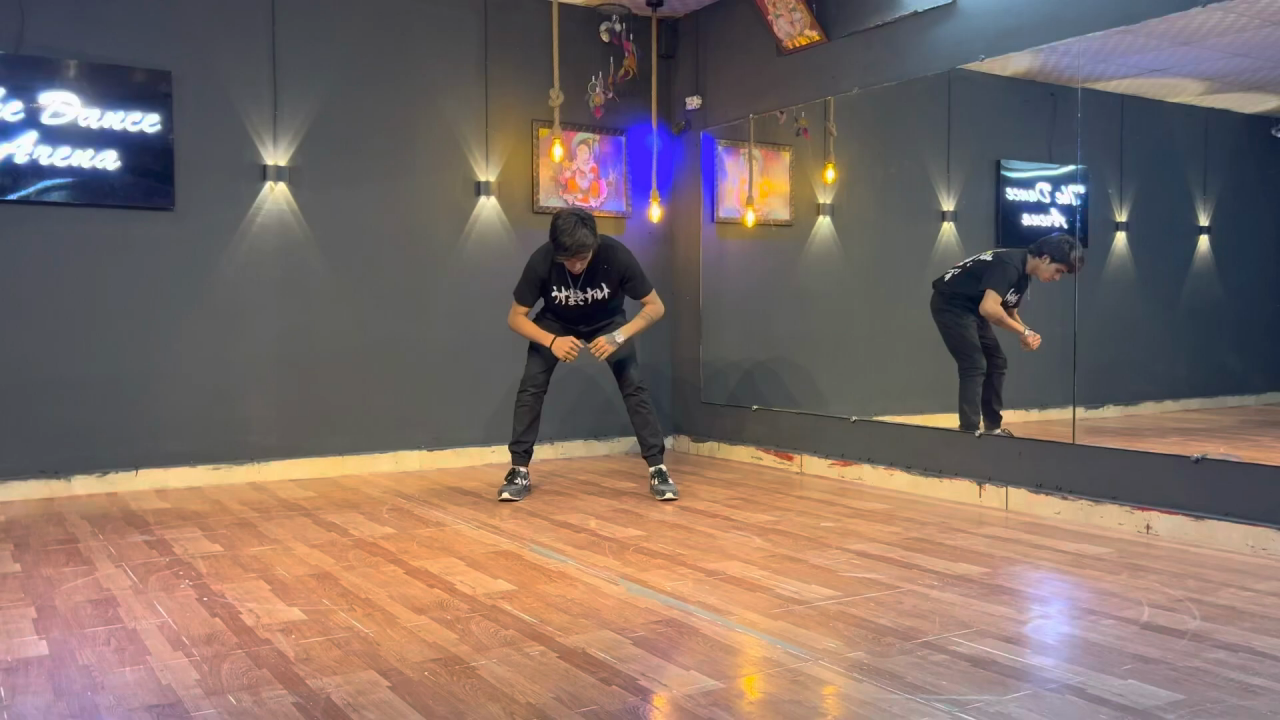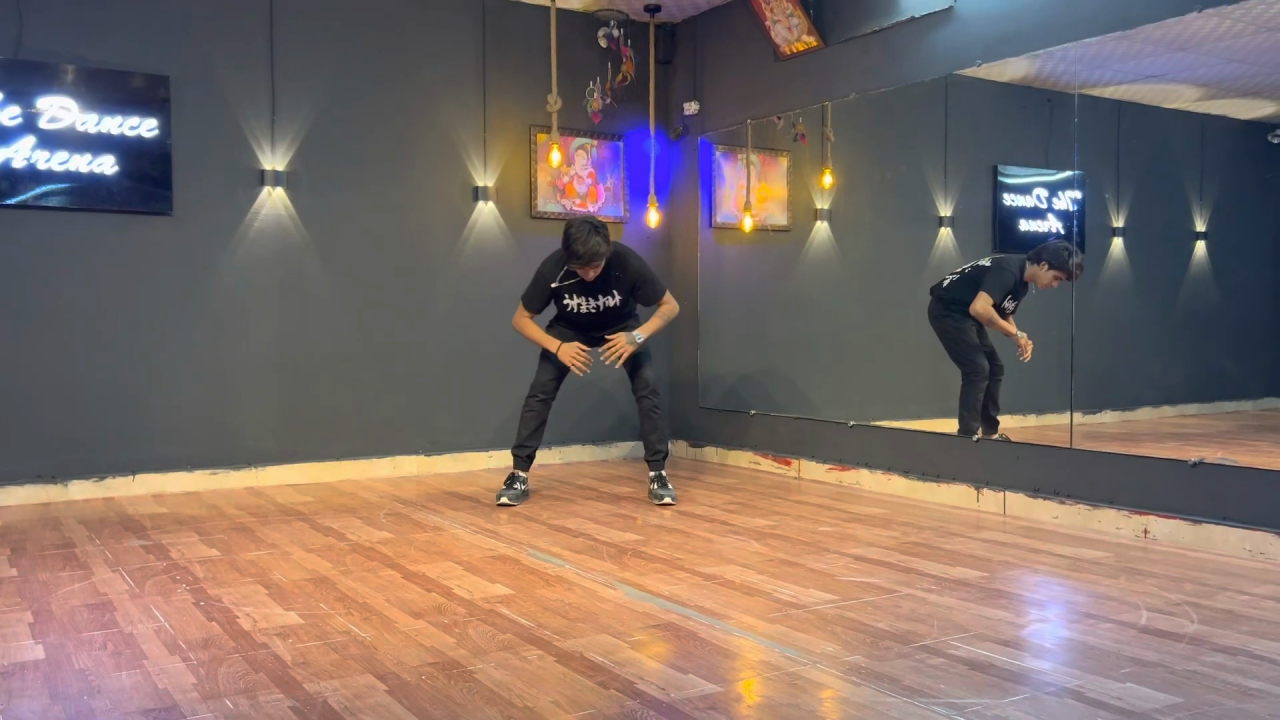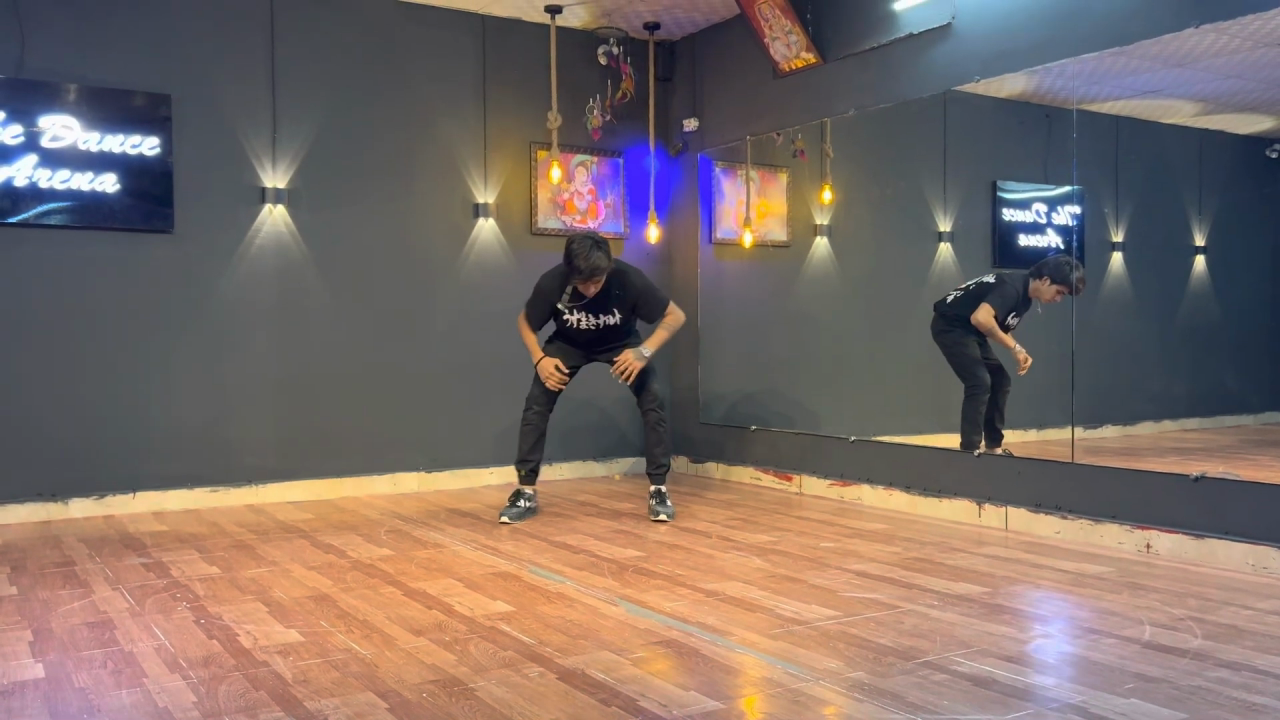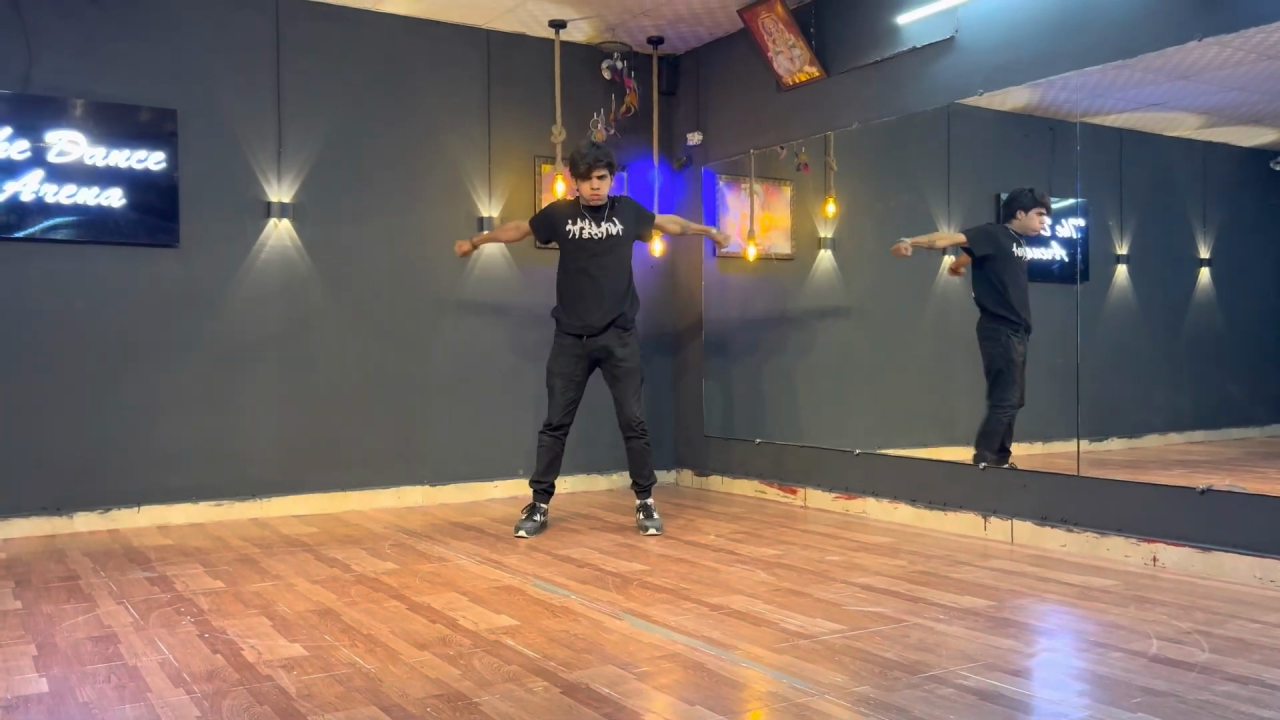
dt=1s
person 1, frame 1
left shoulder: (616, 255)
right shoulder: (541, 261)
left elbow: (655, 306)
right elbow: (516, 317)
left wrist: (619, 336)
right wrist: (551, 341)
left hip: (608, 322)
right hip: (556, 324)
left knee: (634, 387)
right knee: (531, 387)
left ankle: (657, 469)
right ankle: (519, 470)
person 1, frame 2
left shoulder: (628, 262)
right shoulder: (552, 268)
left elbow: (670, 306)
right elbow: (521, 319)
left wrist: (637, 337)
right wrist: (557, 347)
left hip: (621, 329)
right hip: (569, 330)
left knee: (647, 390)
right knee: (540, 392)
left ankle: (657, 474)
right ankle: (519, 474)
person 1, frame 3
left shoulder: (630, 280)
right shoulder: (552, 283)
left elbow: (675, 316)
right elbow: (524, 322)
left wrist: (645, 352)
right wrist: (540, 359)
left hip: (623, 346)
right hip: (568, 346)
left knee: (653, 402)
right knee: (537, 403)
left ankle: (659, 489)
right ankle: (525, 491)
person 1, frame 4
left shoulder: (627, 209)
right shoulder: (560, 213)
left elbow: (666, 222)
right elbow: (519, 229)
left wrist: (709, 230)
right wrist: (476, 241)
left hip: (620, 335)
right hip: (571, 336)
left knee: (633, 421)
right knee: (556, 422)
left ankle: (645, 502)
right ankle: (539, 504)
person 2, frame 1
left shoulder: (1023, 275)
right shoulder: (1009, 265)
left elbow: (1009, 312)
right elbow: (988, 308)
left wrist: (1027, 334)
right wrist: (1023, 331)
left hip: (970, 308)
right hip: (950, 305)
left knee: (996, 363)
right knee: (975, 366)
left ankle: (993, 427)
right ankle: (969, 431)
person 2, frame 2
left shoulder: (1022, 282)
right shoulder: (1007, 271)
left elbow: (1004, 316)
right elbow: (979, 308)
left wrist: (1022, 340)
right wrist: (1016, 334)
left hip: (965, 315)
right hip: (947, 310)
left knee: (994, 369)
right knee: (977, 370)
left ankle: (989, 432)
right ankle: (968, 436)
person 2, frame 3
left shoulder: (1026, 299)
right shoulder: (1011, 288)
left elbow: (1001, 328)
right elbow: (980, 318)
left wrist: (1021, 354)
right wrist: (1013, 347)
left hip: (970, 331)
right hip: (951, 326)
left knee: (999, 382)
right knee: (980, 383)
left ankle: (993, 446)
right ankle: (970, 450)
person 2, frame 4
left shoulder: (1019, 242)
right shoulder: (993, 234)
right elbow: (950, 238)
left wrist: (963, 263)
right wrist: (911, 242)
left hip: (1017, 331)
right hip: (999, 330)
left knee: (1012, 400)
right knee: (1003, 400)
left ankle: (1000, 458)
right ankle: (983, 460)
